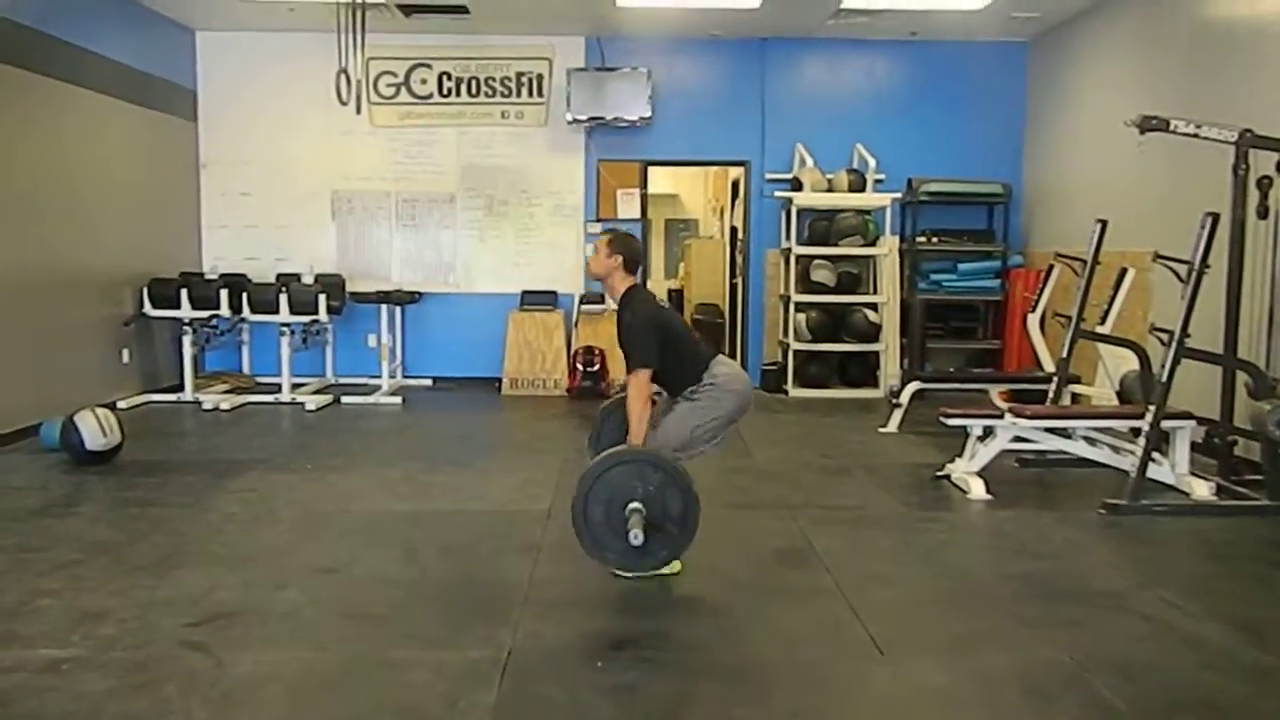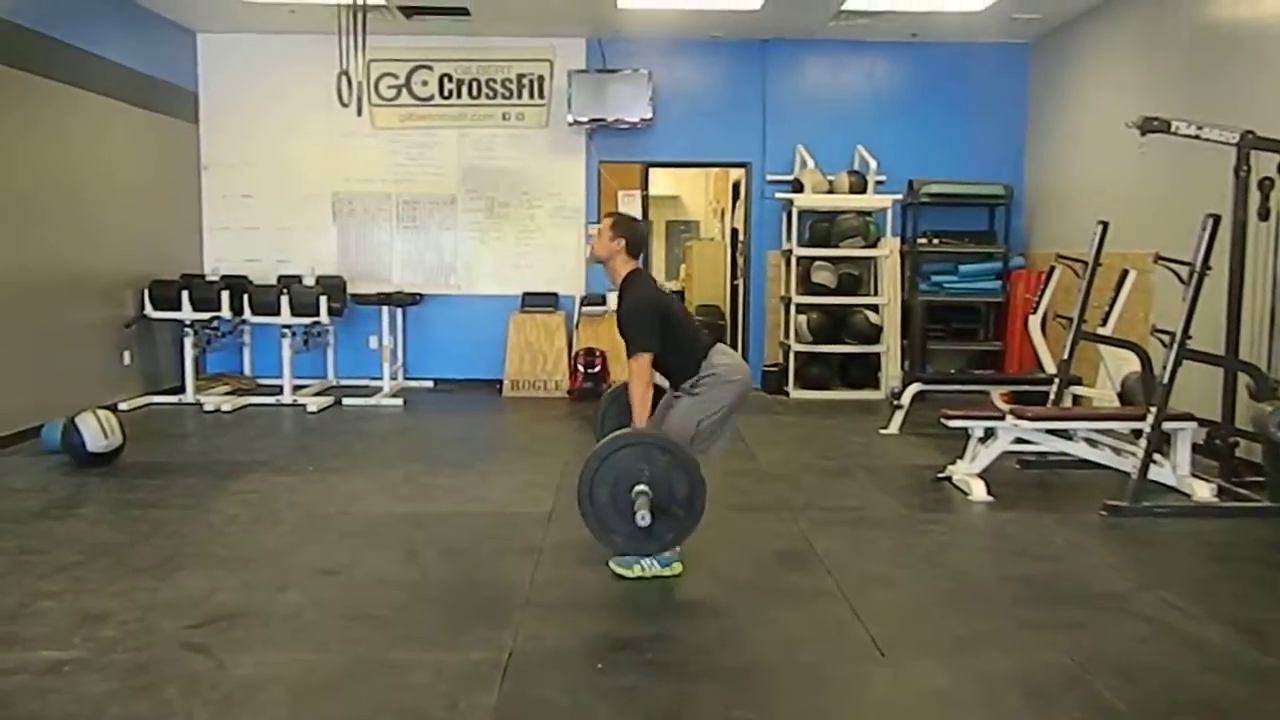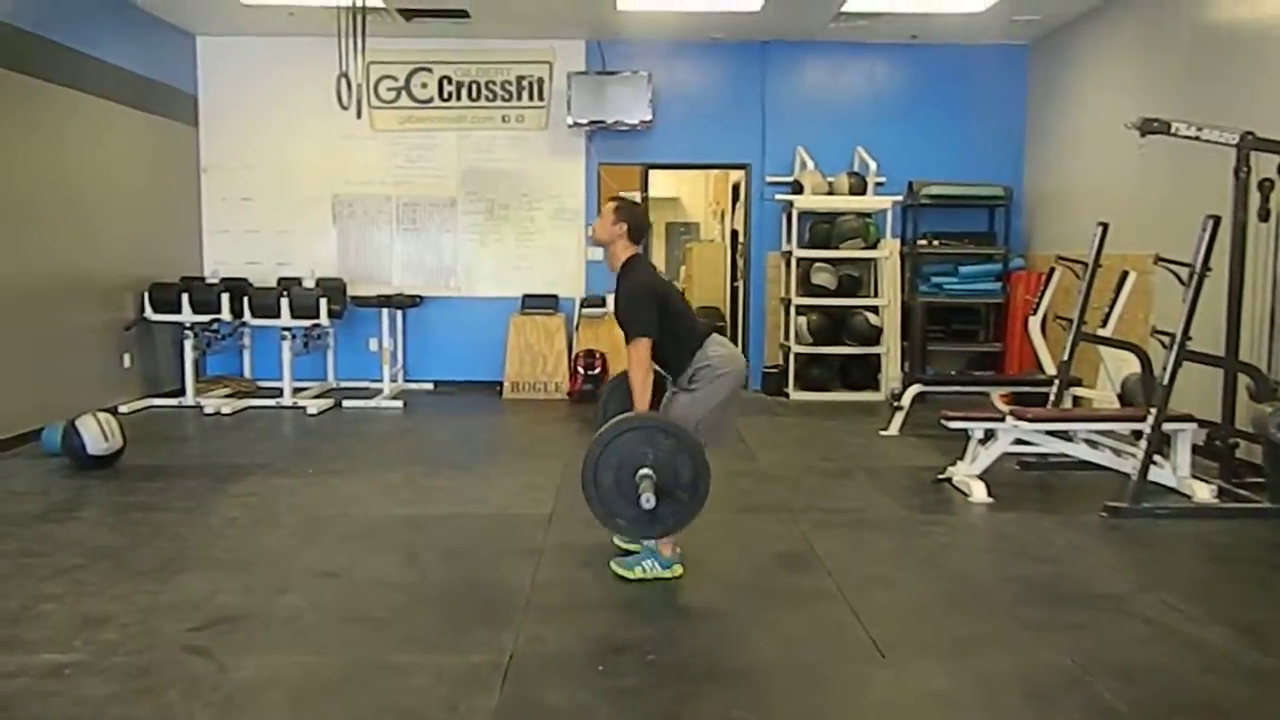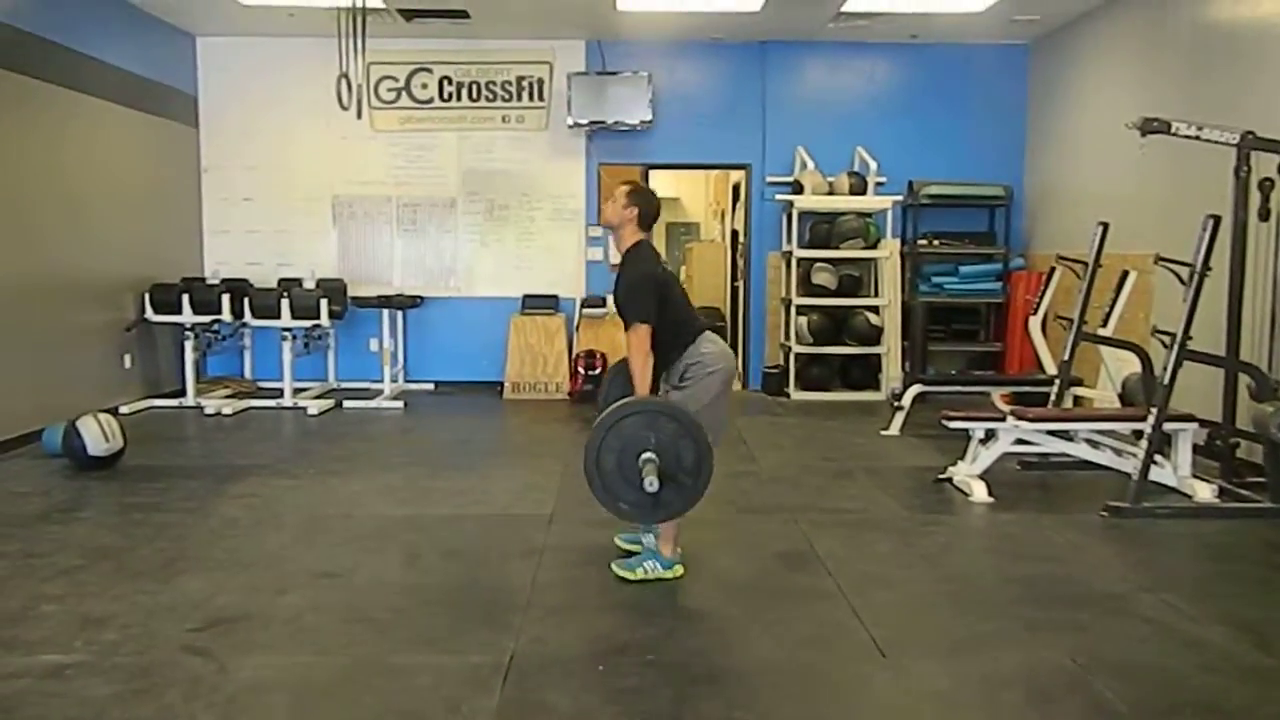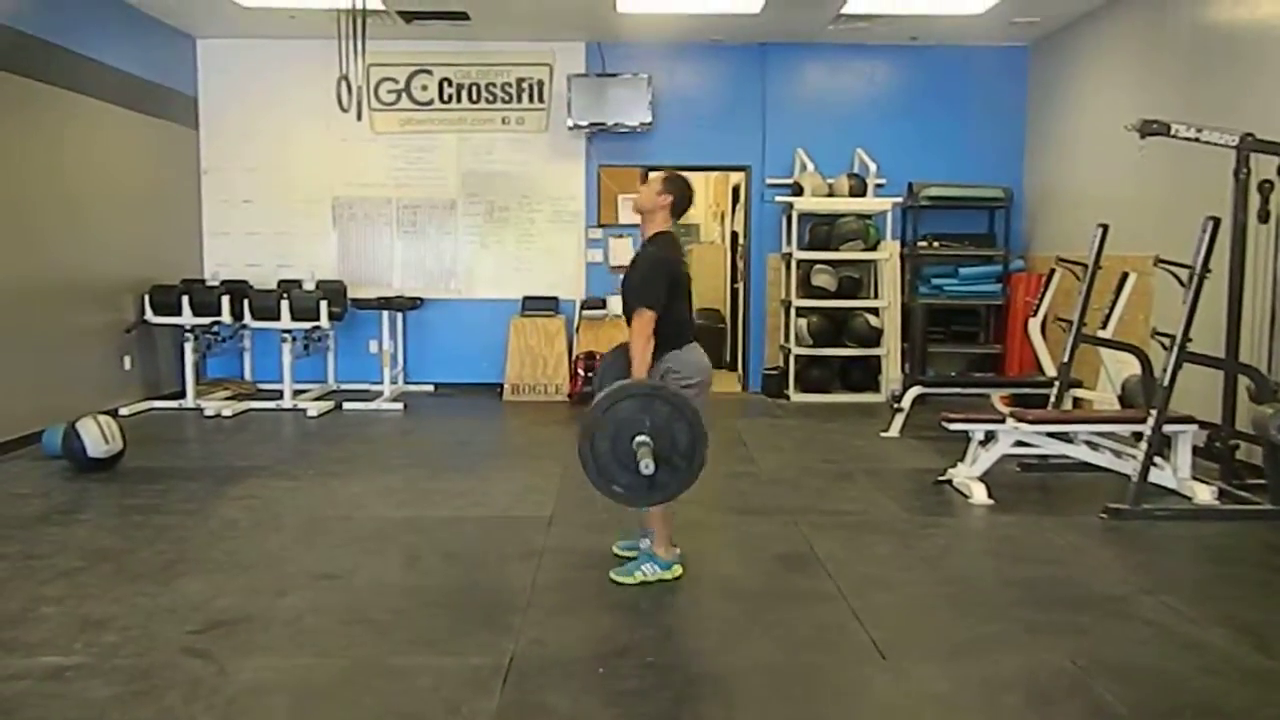
dt=0.1s
person 1, frame 1
left shoulder: (638, 314)
right shoulder: (638, 304)
left elbow: (639, 387)
right elbow: (641, 382)
right wrist: (637, 441)
left hip: (720, 385)
right hip: (707, 381)
left knee: (653, 453)
right knee: (649, 448)
person 1, frame 2
left shoulder: (637, 299)
right shoulder: (638, 289)
left elbow: (640, 372)
right elbow: (643, 367)
left hip: (717, 376)
right hip: (704, 372)
left ankle: (662, 555)
person 1, frame 3
left shoulder: (635, 284)
right shoulder: (636, 275)
left elbow: (640, 356)
right elbow: (643, 353)
right wrist: (642, 416)
left hip: (711, 368)
right hip: (701, 365)
left ankle: (664, 555)
right ankle: (656, 533)
person 1, frame 4
left shoulder: (636, 270)
right shoulder: (640, 261)
left elbow: (640, 342)
right elbow: (644, 337)
right wrist: (642, 400)
left hip: (702, 363)
right hip: (691, 359)
left ankle: (665, 556)
right ankle: (659, 533)
person 1, frame 5
left shoulder: (656, 257)
right shoulder: (659, 250)
left elbow: (643, 329)
right wrist: (638, 386)
left hip: (677, 368)
right hip: (674, 362)
left ankle: (661, 557)
right ankle: (655, 537)
